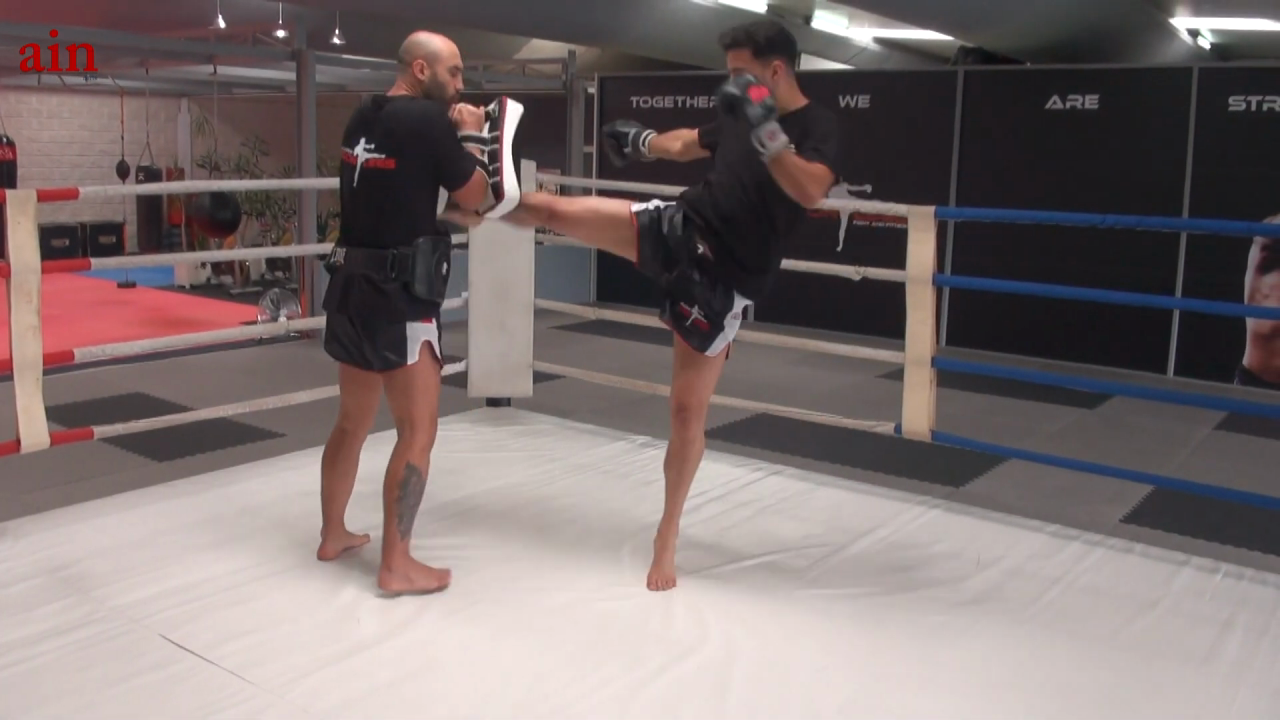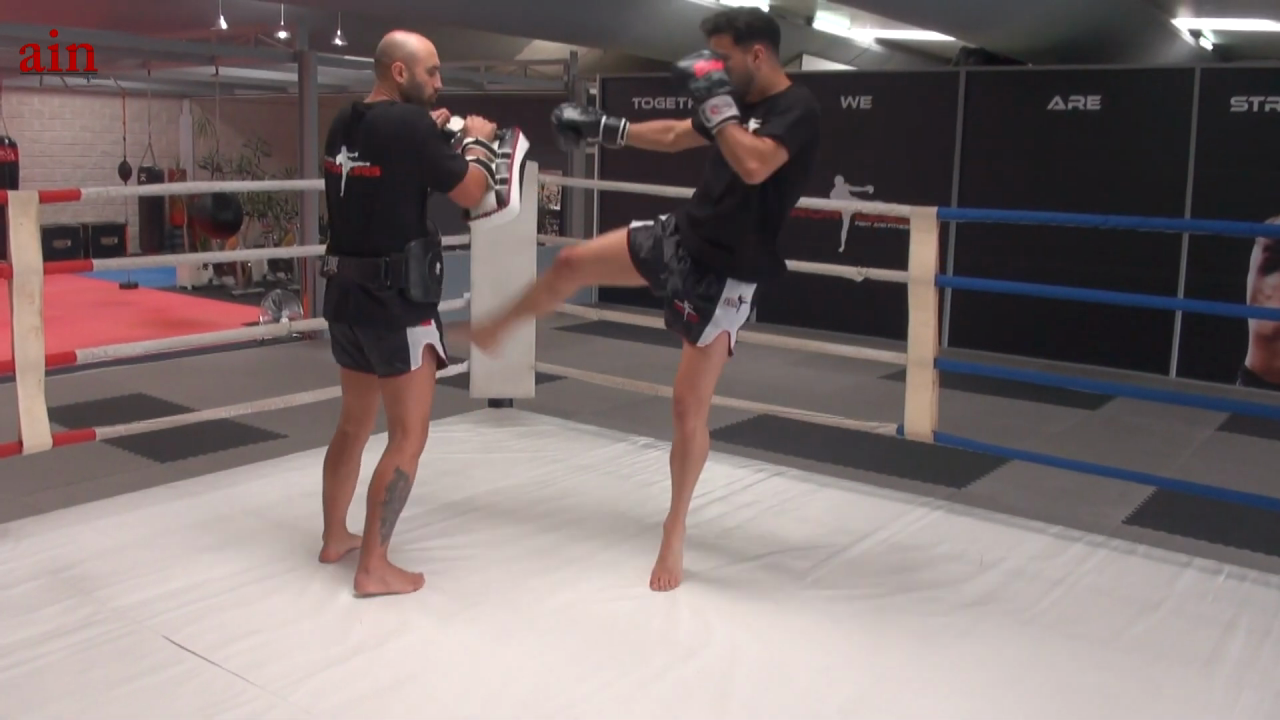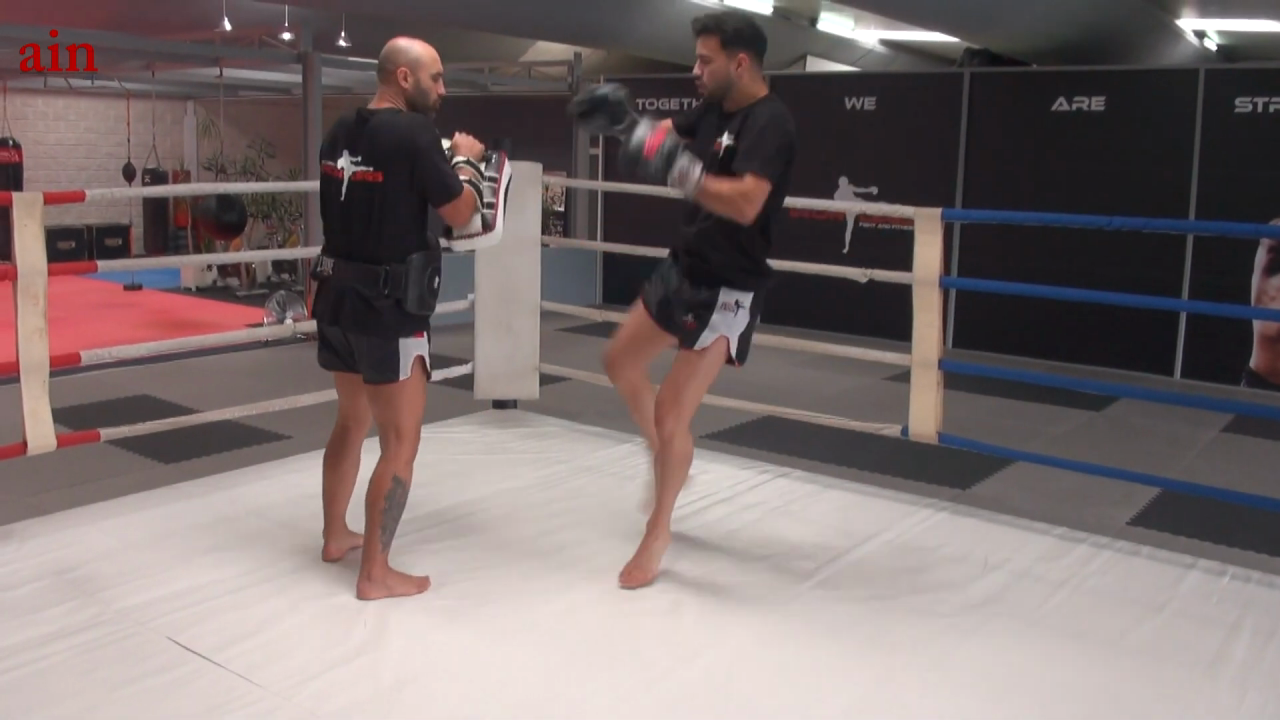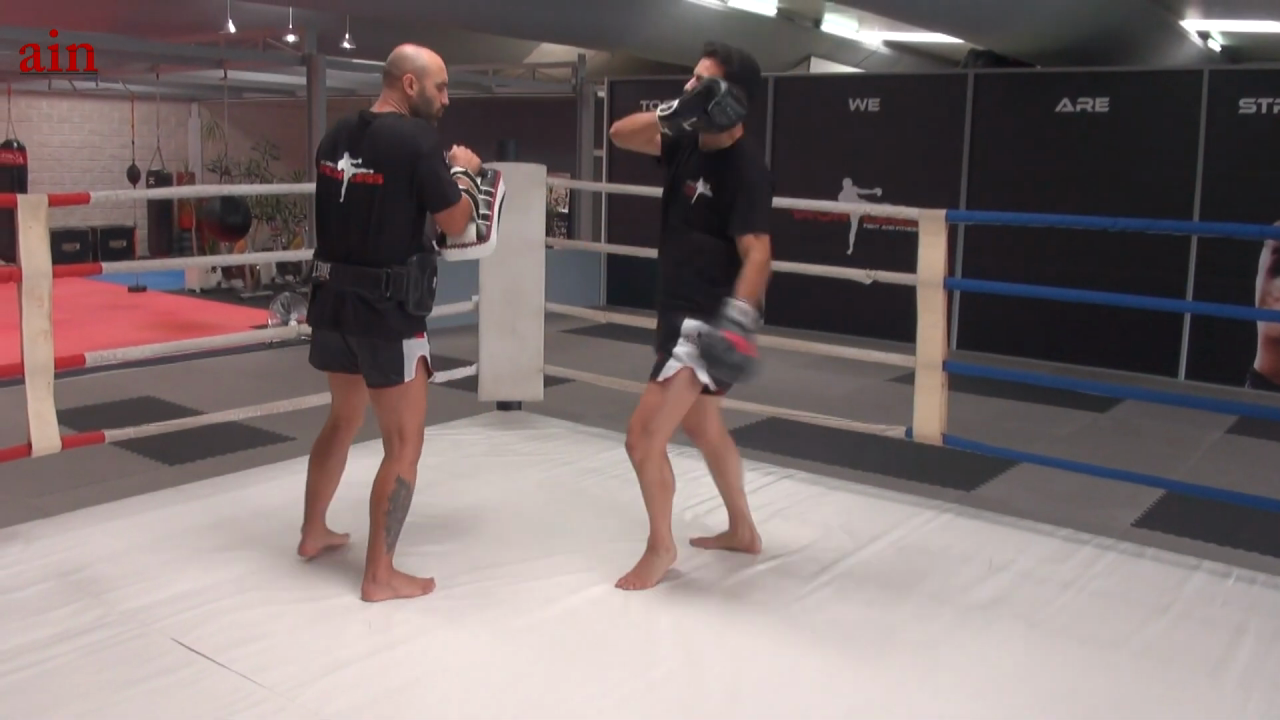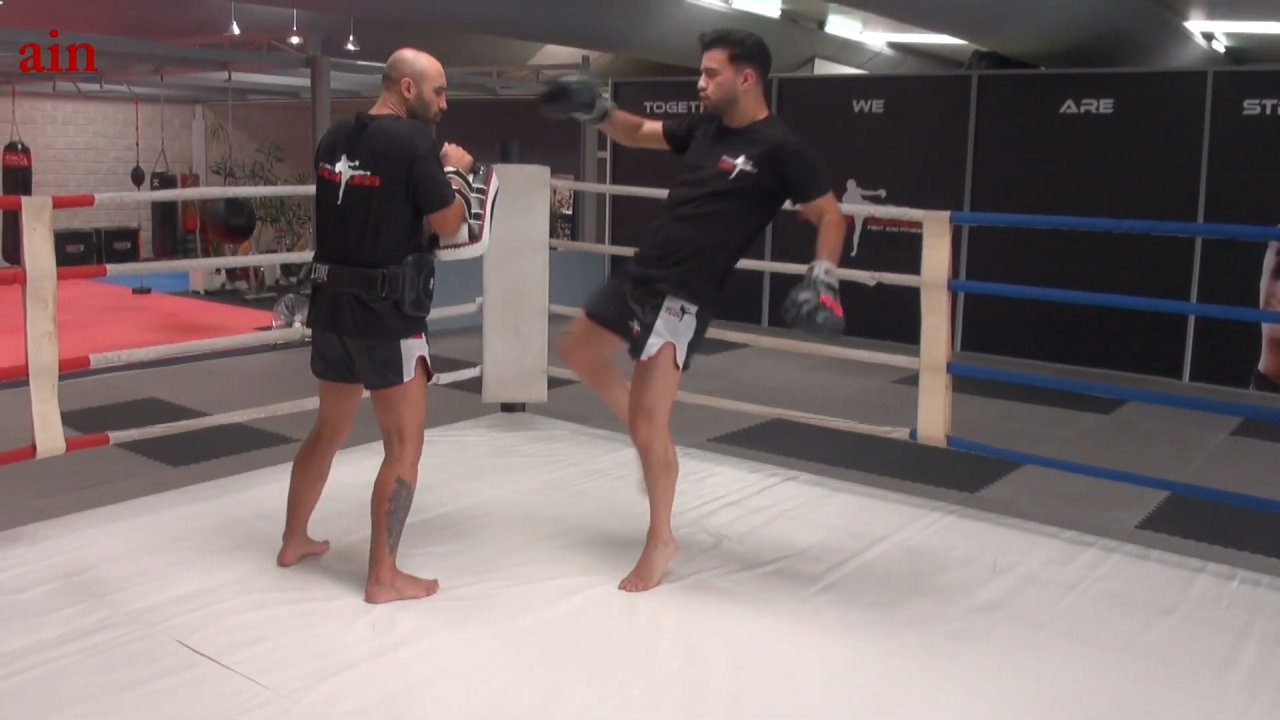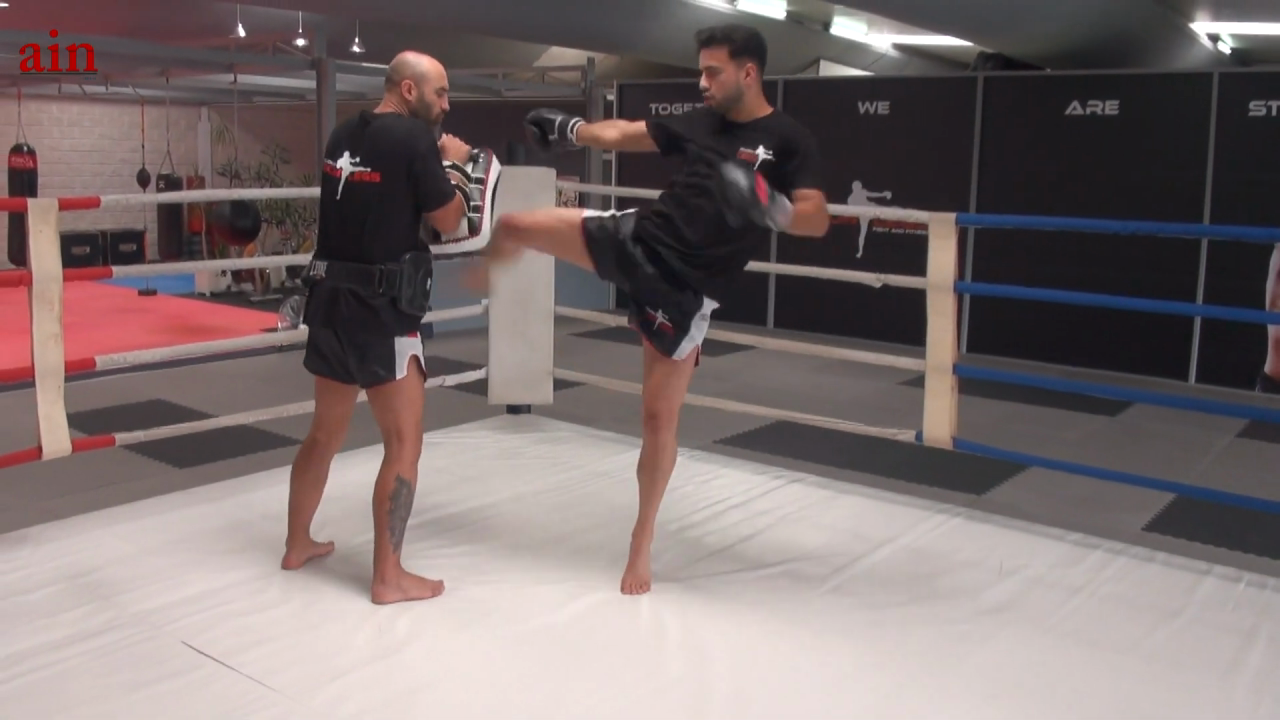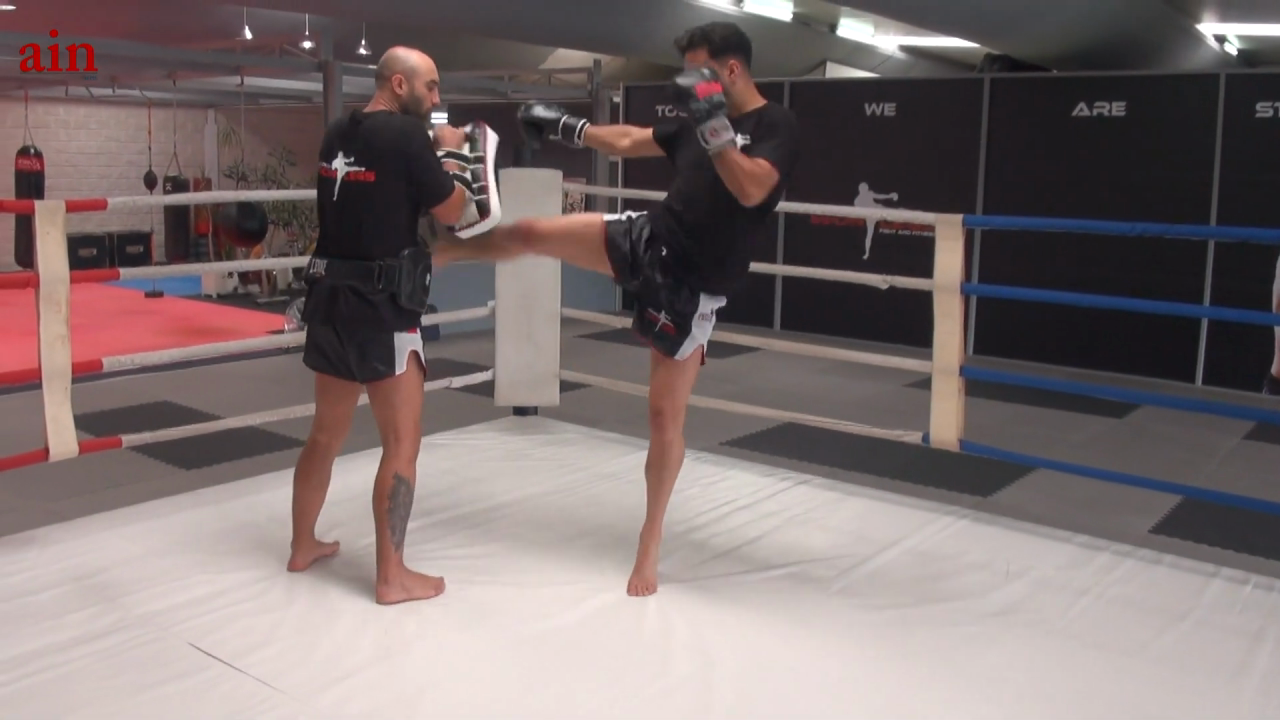
dt=0.1s
person 1, frame 1
left shoulder: (817, 126)
right shoulder: (737, 119)
left elbow: (811, 192)
right elbow: (686, 143)
left wrist: (762, 127)
right wrist: (639, 141)
left hip: (723, 280)
right hip: (678, 232)
left knee: (687, 416)
right knee: (554, 212)
left ankle: (667, 537)
person 1, frame 2
left shoulder: (800, 110)
right shoulder: (739, 102)
left elbow: (754, 167)
right elbow: (671, 133)
left wrist: (718, 99)
right wrist: (602, 125)
left hip: (726, 275)
right hip: (679, 236)
left knee: (690, 408)
right knee: (572, 260)
left ankle: (673, 533)
right ankle: (495, 329)
person 1, frame 3
left shoulder: (764, 123)
right shoulder: (713, 110)
left elbow: (744, 206)
right elbow: (663, 135)
left wrist: (673, 165)
right wrist: (619, 117)
left hip: (725, 287)
right hip: (686, 265)
left knee: (671, 414)
right knee: (619, 363)
left ankle: (657, 534)
right ankle: (668, 465)
person 1, frame 4
left shoulder: (744, 171)
right shoulder: (691, 135)
left elbow: (756, 258)
right elbow: (624, 134)
left wrist: (736, 324)
right wrist: (678, 110)
left hip: (705, 322)
right hip: (678, 312)
left knee: (644, 436)
right knee: (704, 428)
left ankle: (661, 547)
right ankle: (742, 529)
person 1, frame 5
left shoulder: (781, 147)
right shoulder: (704, 127)
left elbow: (830, 217)
right elbow: (635, 131)
left wrist: (821, 279)
right wrist: (593, 106)
left hip: (681, 296)
right hip: (642, 271)
left knee: (649, 424)
right knee: (576, 352)
left ankle: (659, 543)
right ankle: (634, 415)
person 1, frame 6
left shoulder: (790, 140)
right shoulder: (699, 123)
left elbow: (816, 219)
right elbow: (627, 135)
left wrist: (765, 205)
right wrist: (565, 129)
left hip: (690, 288)
right hip: (644, 239)
left knee: (660, 419)
right knee: (518, 226)
left ankle: (642, 542)
right ankle: (479, 271)
person 1, frame 7
left shoulder: (777, 126)
right shoulder: (693, 123)
left elbow: (751, 190)
right elbow: (629, 142)
left wrist: (711, 119)
right wrist: (562, 124)
left hip: (694, 285)
right hip: (647, 245)
left knee: (665, 419)
right knee: (529, 232)
left ankle: (649, 543)
right ankle: (430, 254)
person 2, frame 1
left shoulder: (361, 118)
right shoulder: (427, 118)
right elbow: (475, 198)
right wrist: (472, 135)
left hip: (349, 288)
right hip: (399, 296)
left knee: (352, 421)
right knee: (417, 432)
left ankle: (333, 534)
right ankle: (397, 565)
person 2, frame 2
left shoulder: (342, 126)
right shoulder: (412, 123)
right elbow: (472, 194)
right wrist: (476, 141)
left hip: (347, 294)
right hip: (398, 301)
left knee: (355, 423)
right knee: (408, 436)
left ankle: (336, 537)
right ankle: (374, 567)
person 2, frame 3
left shoulder: (340, 131)
right shoulder: (414, 134)
right elbow: (461, 214)
right wrist: (463, 160)
left hip: (338, 298)
right hip: (391, 308)
left knee: (351, 423)
right knee: (400, 442)
left ankle: (336, 534)
right ankle: (375, 573)
person 2, frame 4
left shoulder: (337, 135)
right shoulder: (417, 139)
right elbow: (456, 222)
right wrist: (460, 169)
left hip: (332, 300)
right hip: (388, 310)
left knee: (343, 420)
right knee: (405, 444)
left ankle: (312, 531)
right ankle: (380, 574)
person 2, frame 5
left shoulder: (336, 138)
right shoulder: (412, 140)
right elbow: (449, 223)
right wrist: (453, 168)
left hip: (333, 304)
right hip: (388, 313)
left knee: (330, 428)
right knee: (405, 445)
left ankle: (295, 540)
right ankle: (383, 576)
person 2, frame 6
left shoulder: (345, 136)
right shoulder: (413, 138)
right elbow: (448, 219)
right wrist: (450, 162)
left hip: (329, 301)
right hip: (382, 310)
left knee: (325, 431)
right knee: (404, 444)
left ankle: (298, 543)
right ankle: (389, 576)
person 2, frame 7
left shoulder: (337, 135)
right shoulder: (407, 133)
right elbow: (453, 212)
right wrist: (448, 154)
left hip: (329, 299)
right hip: (381, 306)
left knee: (326, 432)
right knee: (402, 441)
left ankle: (303, 545)
right ankle: (392, 576)
